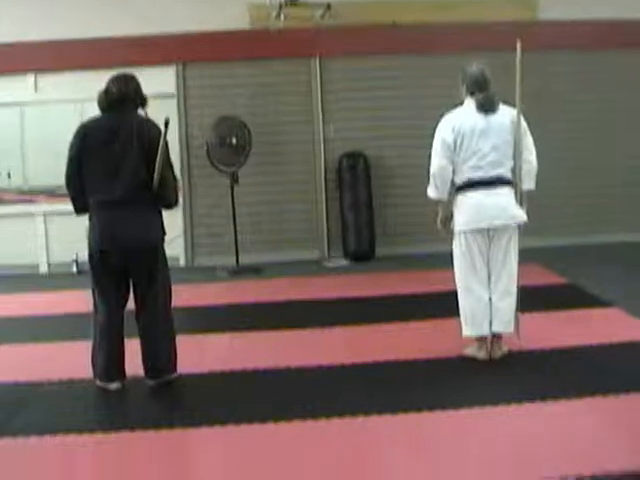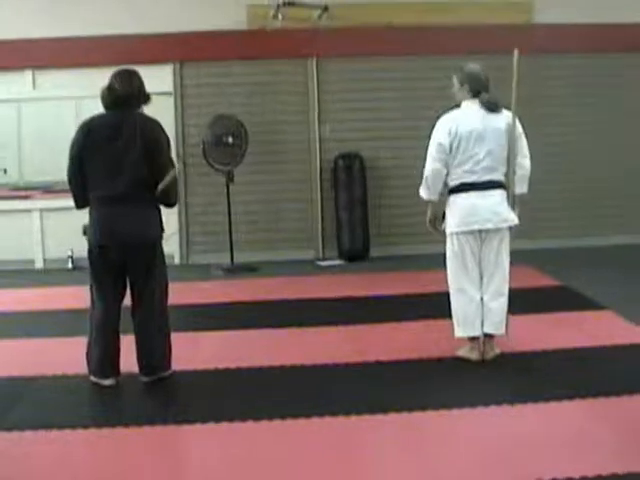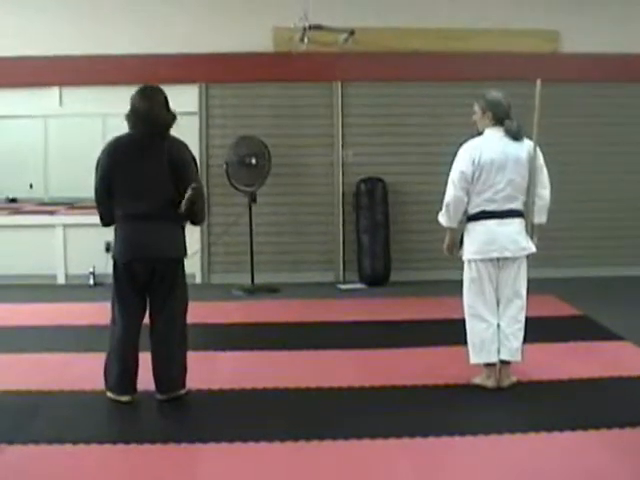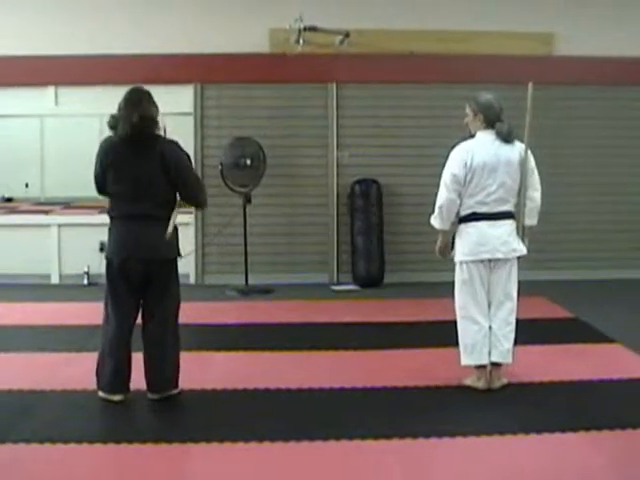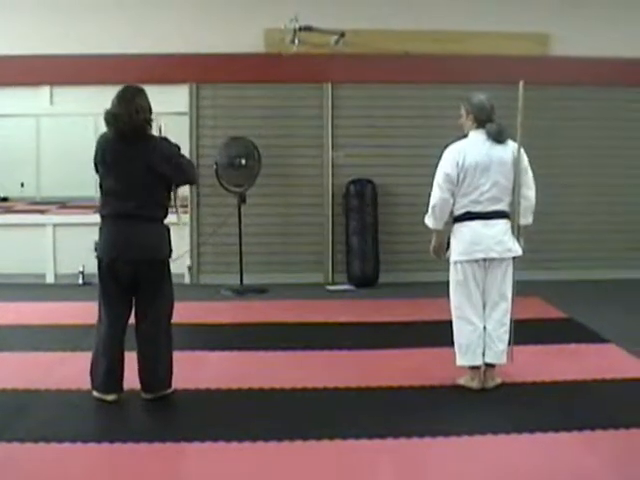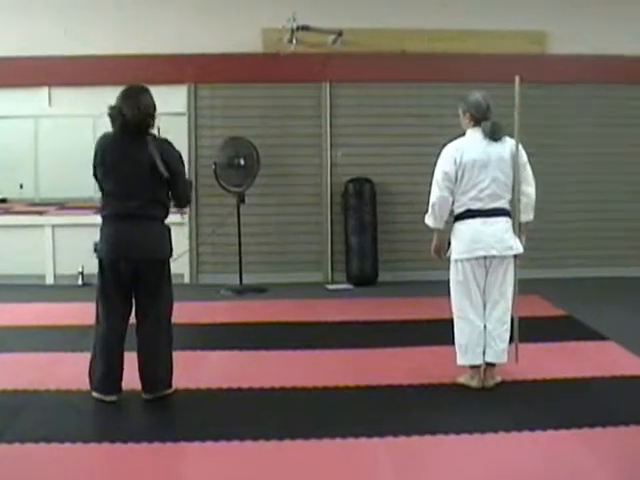
dt=0.3s
person 1, frame 1
left shoulder: (85, 132)
right shoulder: (147, 129)
left elbow: (73, 182)
right elbow: (165, 180)
right wrist: (168, 200)
left hip: (103, 228)
right hip: (143, 226)
left knee: (107, 305)
right knee: (153, 302)
left ankle: (108, 374)
right ankle: (159, 370)
person 1, frame 2
left shoulder: (88, 129)
right shoulder: (150, 128)
left elbow: (75, 178)
right elbow: (166, 180)
right wrist: (168, 199)
left hip: (103, 224)
right hip: (142, 223)
left knee: (104, 300)
right knee: (149, 299)
left ankle: (102, 370)
right ankle: (154, 367)
person 1, frame 3
left shoulder: (114, 149)
right shoulder: (176, 149)
left elbow: (103, 198)
right elbow: (194, 198)
right wrist: (194, 217)
left hip: (128, 241)
right hip: (166, 241)
left knee: (125, 317)
right knee: (169, 317)
left ankle: (120, 386)
right ankle: (170, 385)
person 1, frame 4
left shoulder: (109, 148)
right shoulder: (168, 151)
right elbow: (196, 195)
right wrist: (169, 196)
left hip: (122, 240)
right hip: (159, 242)
left knee: (118, 315)
right knee: (161, 316)
left ankle: (112, 385)
right ankle: (162, 385)
person 1, frame 5
left shoulder: (104, 144)
right shoulder: (160, 149)
right elbow: (189, 175)
left hip: (113, 238)
right hip: (150, 240)
left knee: (111, 315)
right knee: (154, 316)
left ankle: (106, 385)
right ankle: (155, 384)
person 1, frame 6
left shoulder: (104, 145)
right shoulder: (161, 149)
right elbow: (182, 194)
right wrist: (176, 197)
left hip: (114, 238)
right hip: (151, 239)
left knee: (110, 316)
right knee: (154, 315)
left ankle: (105, 386)
right ankle: (155, 384)
person 2, frame 1
left shoulder: (452, 120)
right shoulder: (511, 116)
left elbow: (440, 167)
right elbow: (528, 160)
left wrist: (443, 206)
right wrist: (522, 196)
left hip: (470, 204)
right hip: (504, 201)
left knee: (472, 276)
right knee: (503, 273)
left ankle: (480, 343)
right ankle: (498, 340)
person 2, frame 2
left shoulder: (450, 121)
right shoulder: (507, 119)
left elbow: (435, 168)
right elbow: (522, 163)
left wrist: (432, 205)
right wrist: (514, 199)
left hip: (462, 206)
right hip: (496, 203)
left knee: (464, 277)
right knee: (496, 274)
left ankle: (473, 343)
right ankle: (490, 342)
person 2, frame 3
left shoulder: (472, 148)
right shoulder: (528, 148)
left elbow: (456, 195)
right elbow: (542, 193)
left wrist: (451, 232)
right wrist: (533, 228)
left hip: (481, 233)
right hip: (514, 232)
left knee: (481, 304)
right knee: (513, 301)
left ankle: (489, 371)
right ankle: (506, 369)
person 2, frame 4
left shoulder: (464, 151)
right shoulder: (519, 151)
left elbow: (448, 198)
right elbow: (533, 196)
left wrist: (443, 234)
right wrist: (523, 230)
left hip: (473, 235)
right hip: (505, 234)
left knee: (472, 305)
right knee: (503, 303)
left ankle: (479, 373)
right ankle: (497, 371)
person 2, frame 5
left shoulder: (456, 151)
right shoulder: (513, 150)
left elbow: (441, 198)
right elbow: (527, 195)
left wrist: (438, 235)
right wrist: (519, 230)
left hip: (467, 234)
right hip: (500, 233)
left knee: (468, 305)
right knee: (498, 303)
left ankle: (473, 373)
right ankle: (491, 372)
person 2, frame 6
left shoulder: (455, 150)
right shoulder: (511, 147)
left elbow: (440, 196)
right elbow: (527, 192)
left wrist: (438, 234)
right wrist: (520, 229)
left hip: (468, 233)
right hip: (501, 231)
left knee: (468, 304)
right knee: (499, 302)
left ankle: (473, 371)
right ankle: (491, 370)
